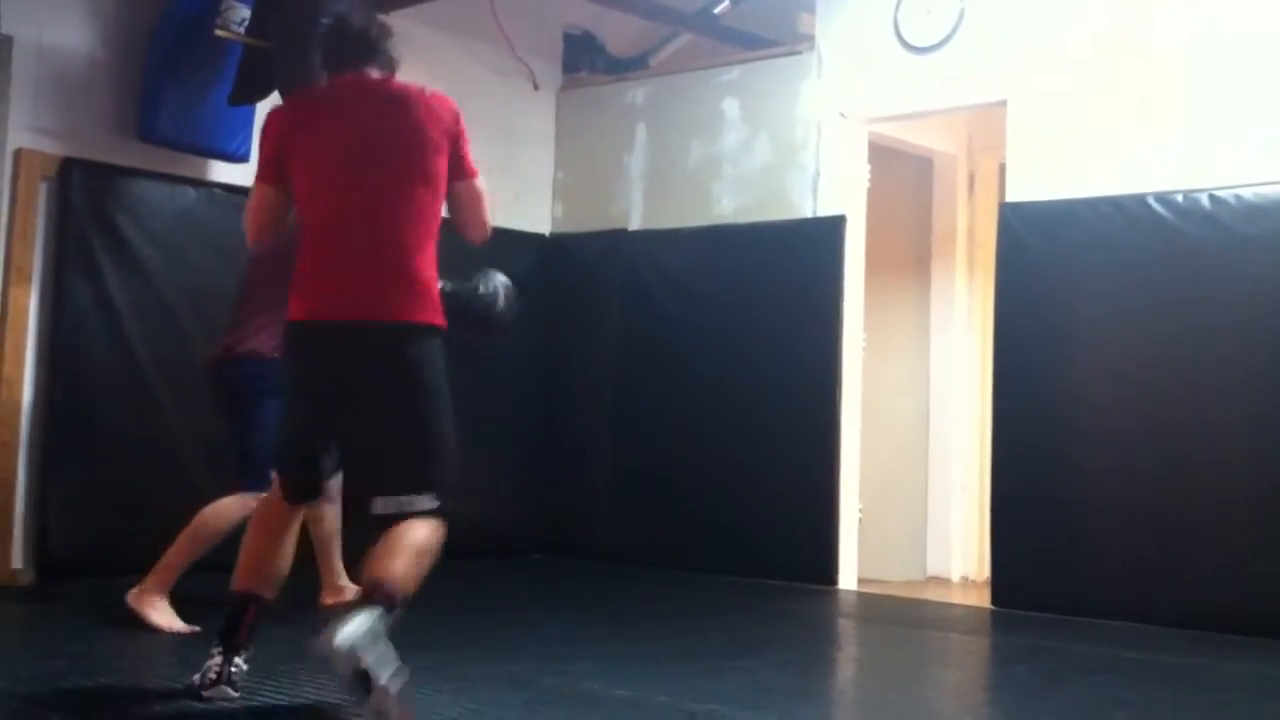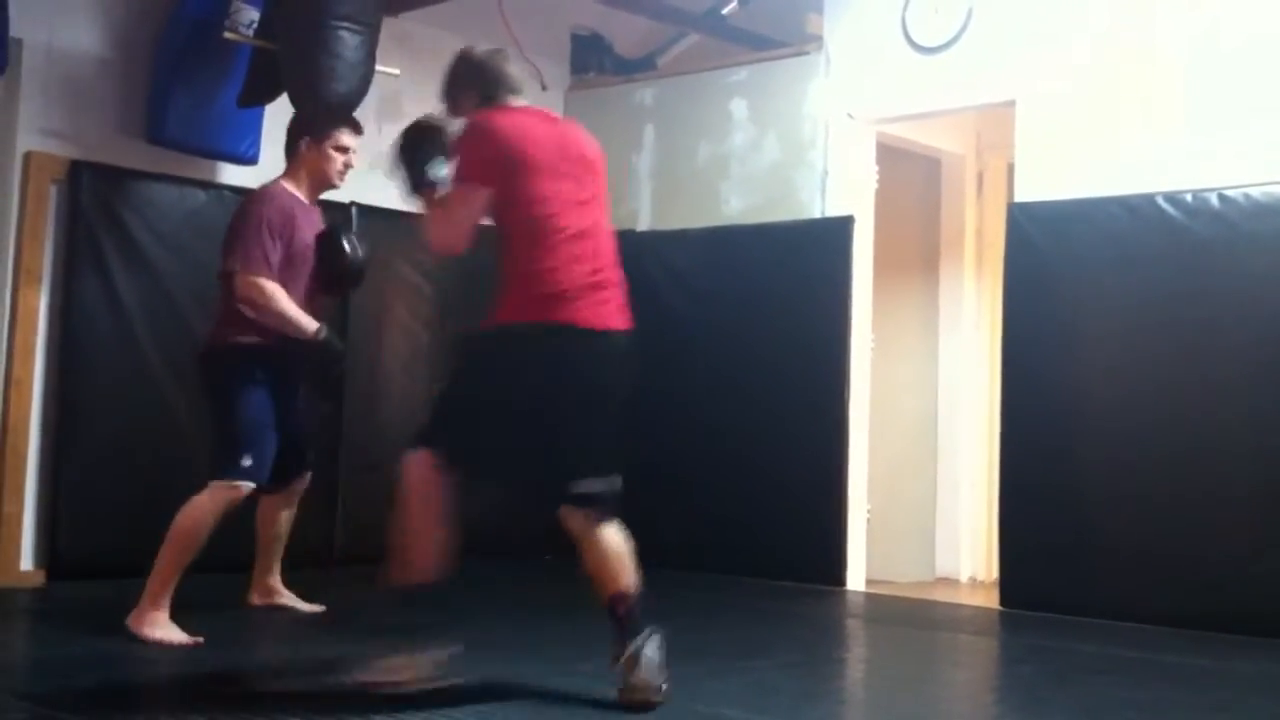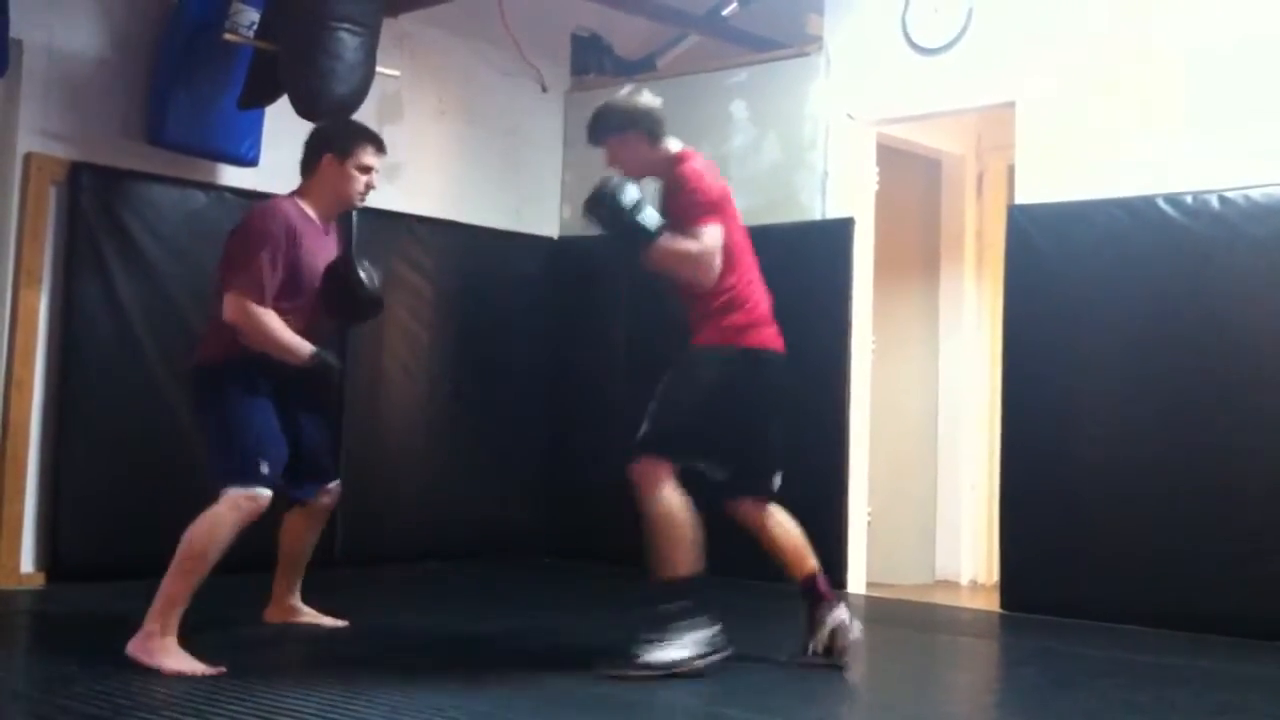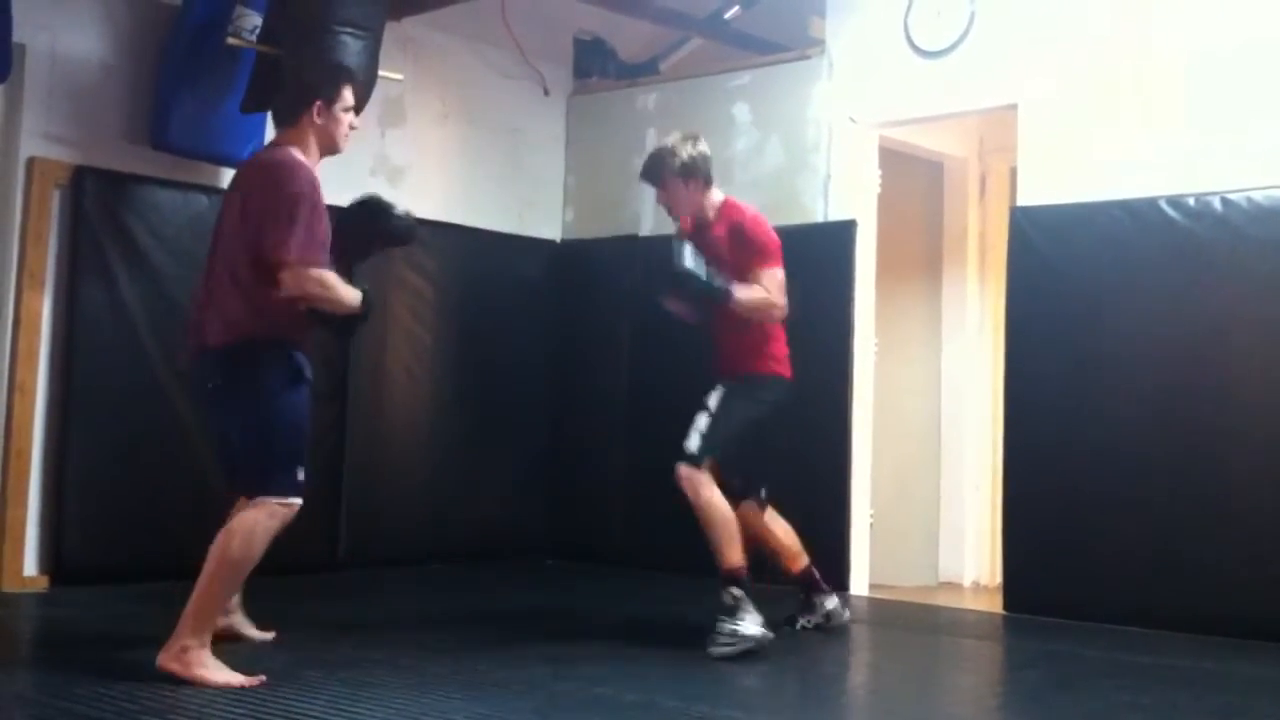
dt=0.5s
person 1, frame 1
left shoulder: (290, 118)
right shoulder: (437, 111)
left elbow: (261, 234)
right elbow: (478, 228)
left hip: (317, 327)
right hip: (407, 330)
left knee: (294, 493)
right knee: (417, 513)
left ankle: (228, 654)
right ankle: (364, 618)
person 1, frame 2
left shoulder: (488, 135)
right shoulder: (582, 139)
left elbow: (447, 239)
left wrist: (424, 183)
left hip: (533, 328)
right hip: (604, 332)
left knee: (427, 465)
right knee: (584, 507)
right ankle: (634, 639)
person 1, frame 3
left shoulder: (688, 174)
right shoulder: (685, 180)
left elbow: (705, 269)
right elbow: (679, 267)
left wrist: (642, 229)
right wrist: (635, 230)
left hip: (731, 345)
right hip: (754, 347)
left knee: (652, 468)
right knee: (751, 498)
left ankle: (683, 622)
right ankle: (828, 611)
person 1, frame 4
left shoulder: (747, 224)
right shoulder: (692, 235)
left elbow: (773, 305)
right elbow: (692, 309)
left wrist: (713, 287)
right wrist: (671, 289)
left hip: (758, 374)
right hip: (739, 375)
left knee: (694, 473)
right knee: (745, 501)
left ankle: (743, 611)
right ankle: (820, 598)
person 2, frame 1
left shoulder: (285, 233)
left hip: (269, 373)
right hip: (260, 373)
left knee: (323, 479)
right knee: (257, 492)
left ankle: (336, 583)
right ankle: (150, 591)
person 2, frame 2
left shoulder: (310, 212)
right shoulder: (269, 202)
right elbow: (252, 285)
right wrist: (315, 331)
left hip: (278, 361)
right hip: (244, 361)
left knee: (293, 477)
right knee: (235, 483)
left ankle: (267, 585)
right ankle: (151, 610)
person 2, frame 3
left shoulder: (329, 229)
right shoulder: (275, 219)
right elbow: (240, 310)
right wrist: (309, 356)
left hip: (281, 378)
right hip: (236, 375)
left knee: (320, 489)
right knee: (249, 495)
left ankle: (286, 601)
right ankle: (155, 634)
person 2, frame 4
left shoulder: (267, 168)
right shoulder: (292, 175)
right elbow: (302, 278)
right wrist: (357, 300)
left hip: (229, 348)
right hip: (260, 353)
left knee: (259, 491)
right knee: (277, 499)
left ankle: (225, 609)
right ankle: (187, 644)
